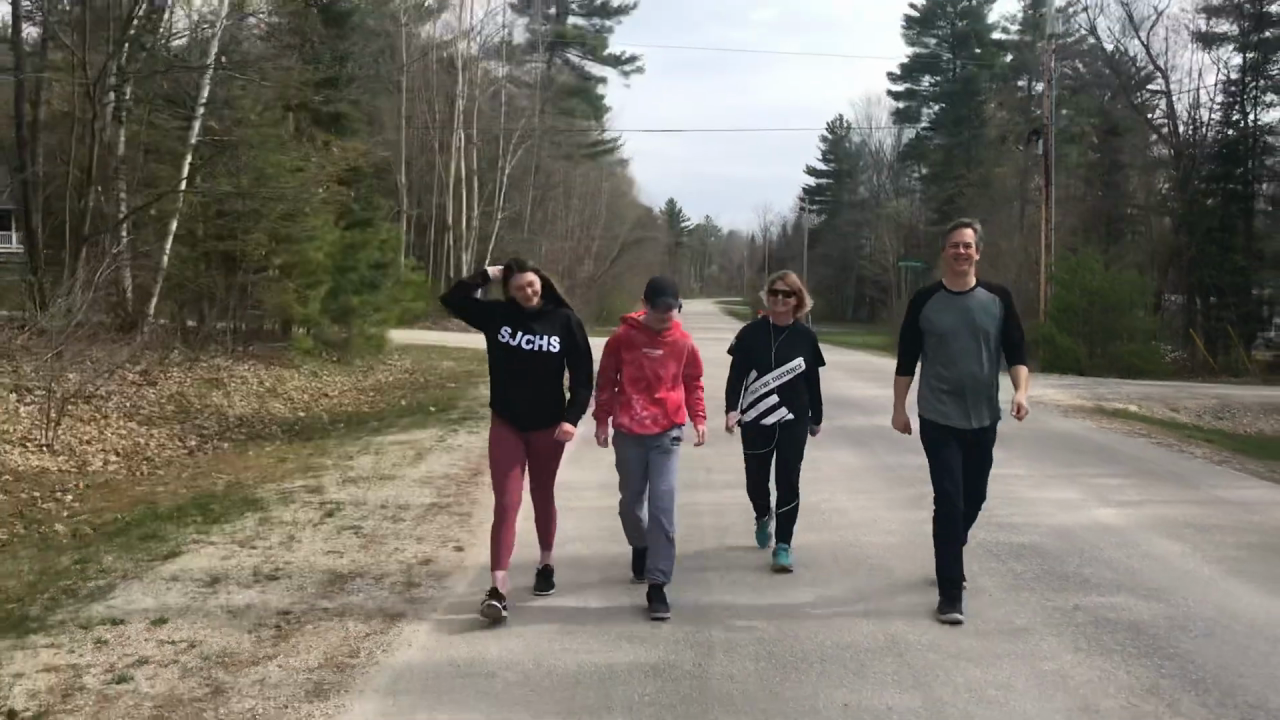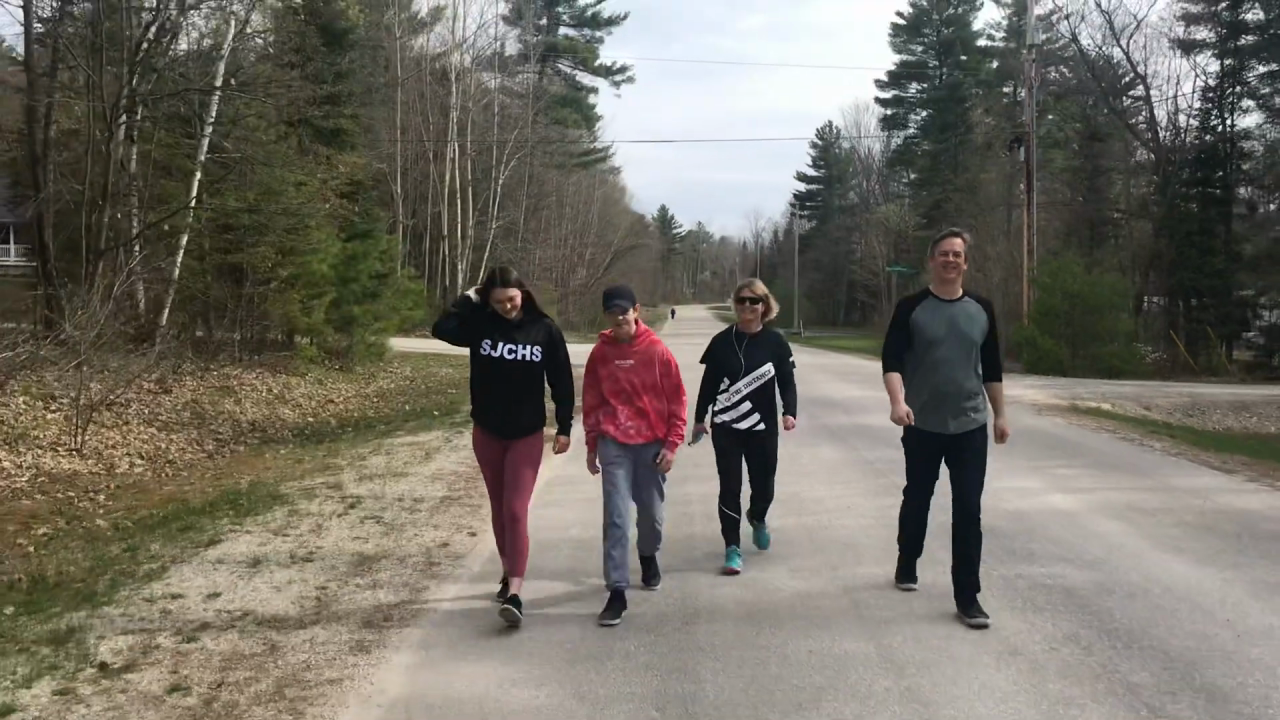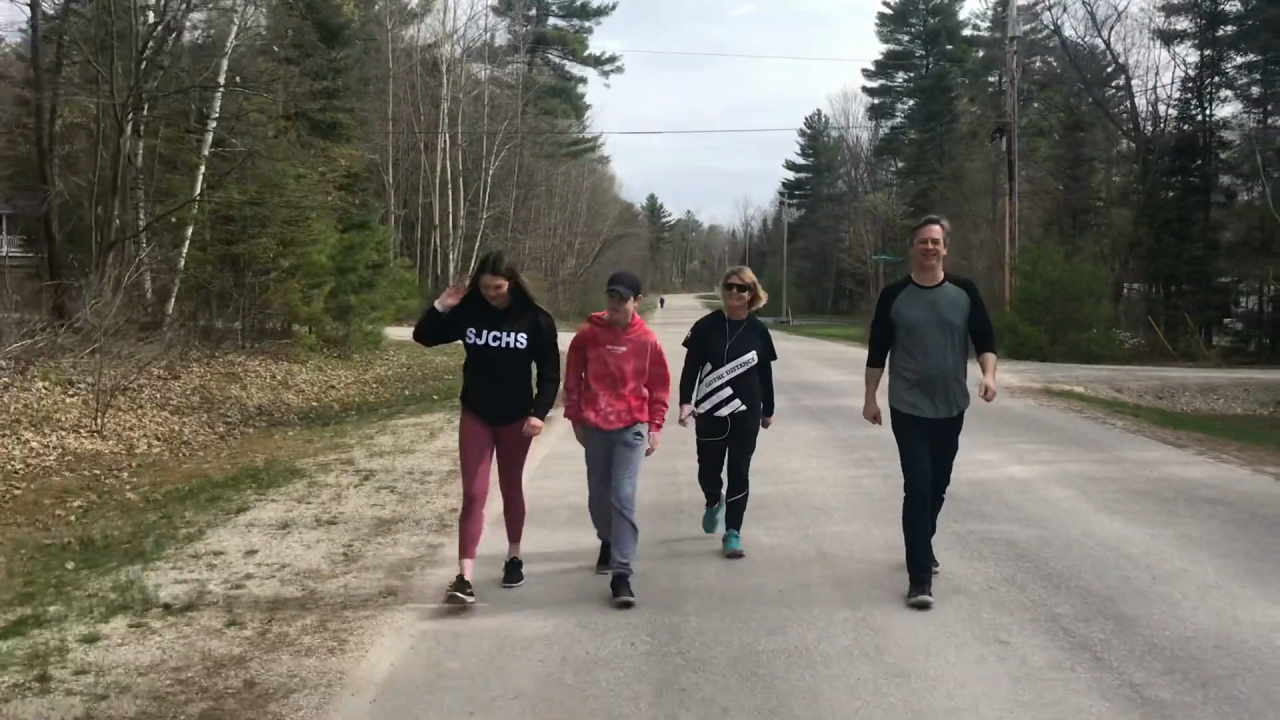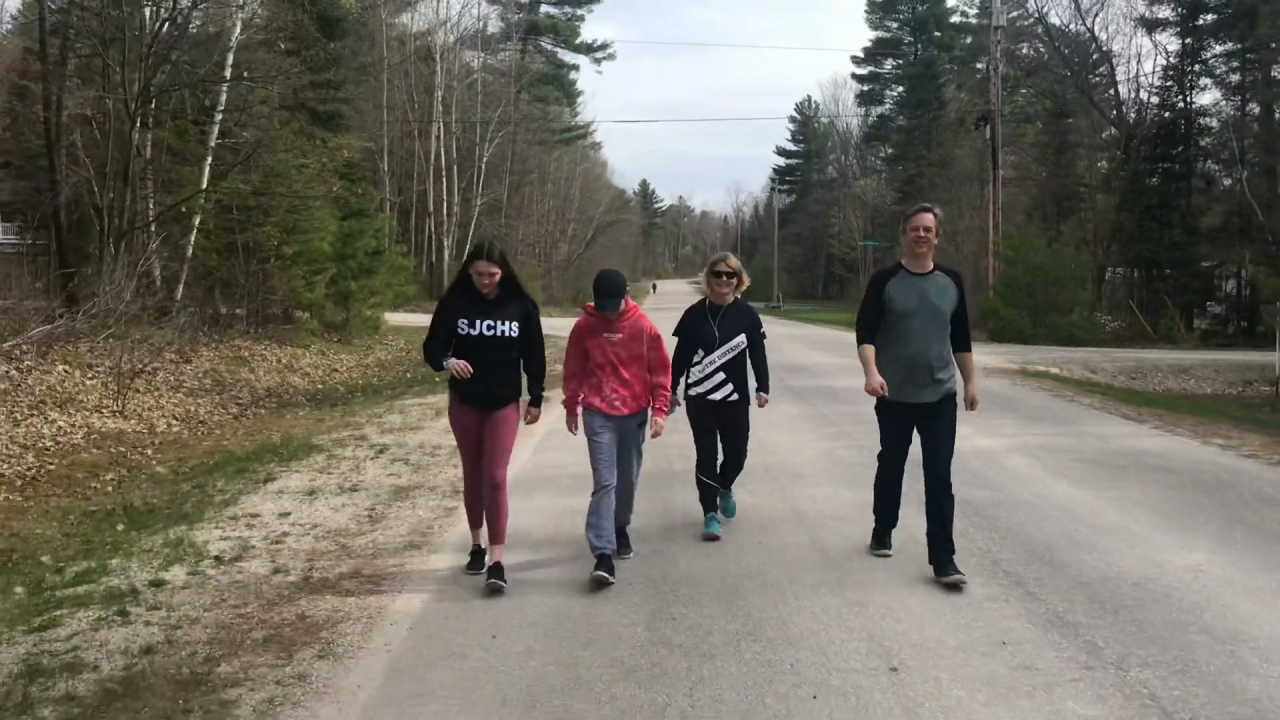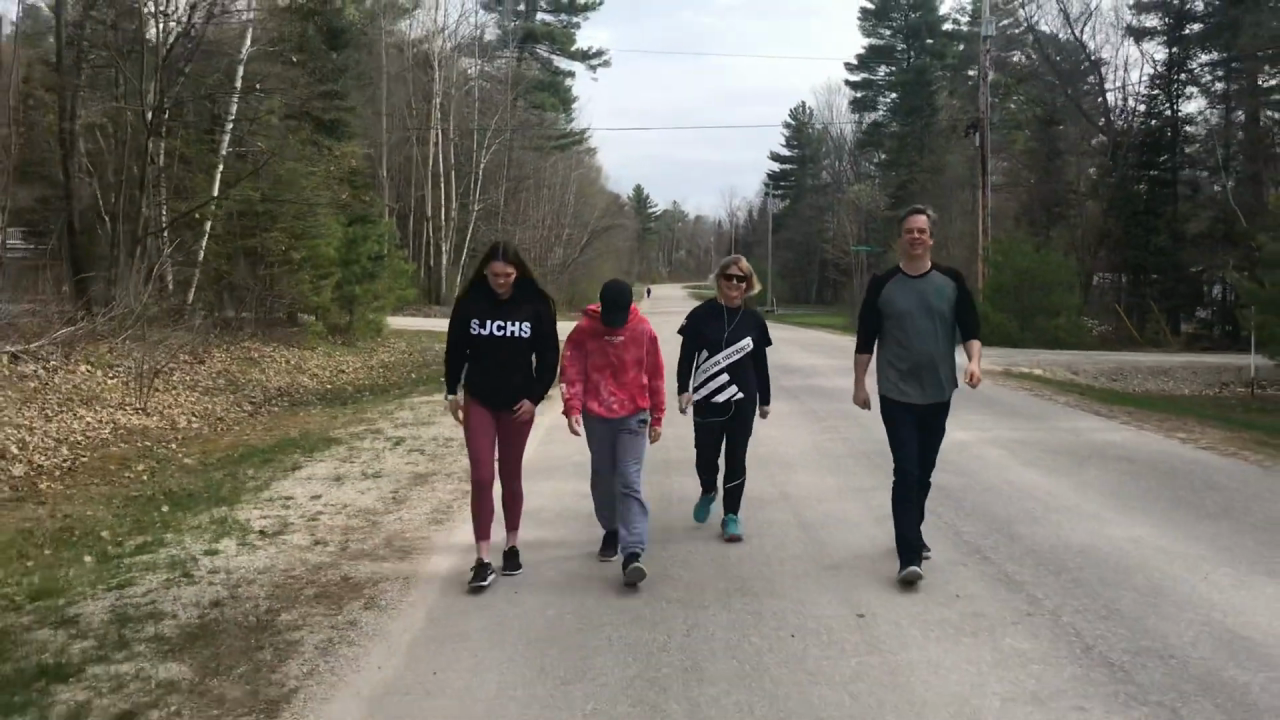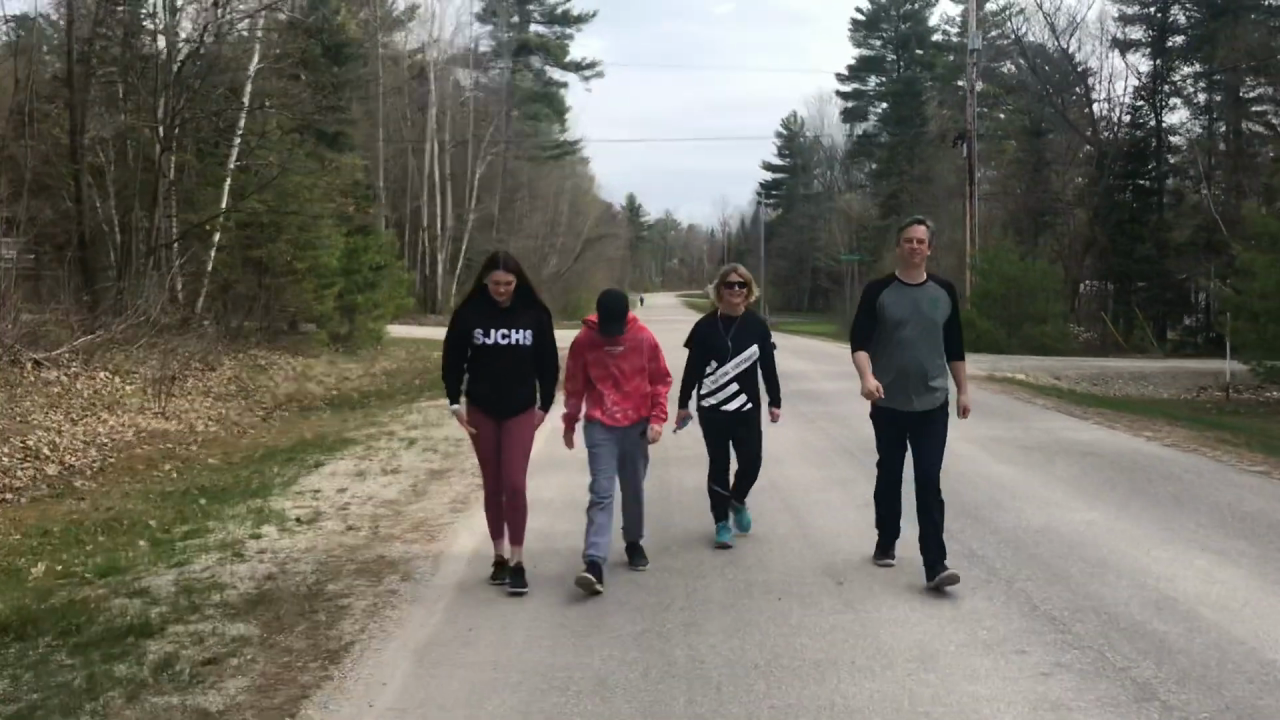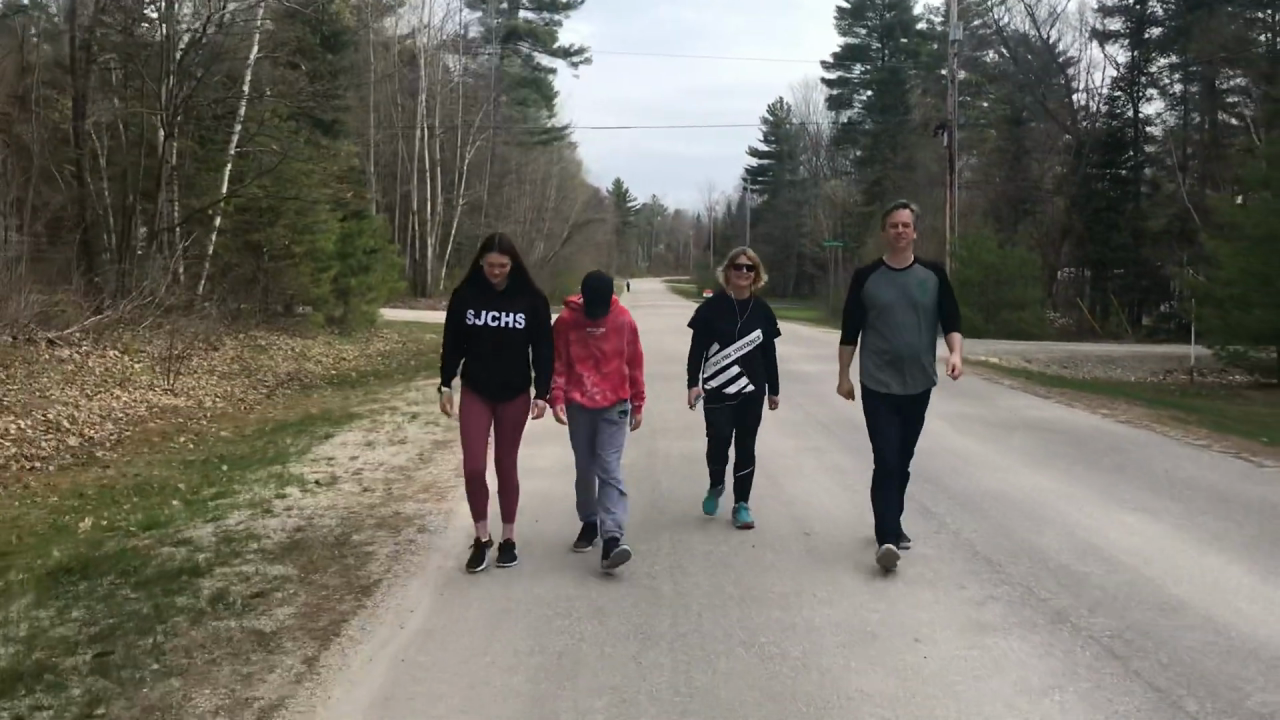
dt=0.5s
person 1, frame 1
left shoulder: (998, 298)
right shoulder: (924, 301)
left elbow: (1016, 351)
right elbow: (906, 360)
left wrist: (1021, 391)
right wrist: (899, 408)
left hip: (984, 418)
right hip: (938, 418)
left knee: (973, 500)
right knee: (949, 502)
left ankle: (950, 559)
right ankle: (950, 593)
person 1, frame 2
left shoulder: (981, 309)
right shoulder: (911, 308)
left elbow: (992, 367)
right elbow: (892, 360)
left wrist: (1000, 414)
right wrist: (897, 401)
left hip: (971, 425)
right hip: (922, 425)
left knee: (968, 509)
right knee: (917, 497)
left ankle: (967, 596)
right ankle: (908, 562)
person 1, frame 3
left shoulder: (965, 292)
right shoulder: (894, 296)
left elbow: (985, 340)
right elbow: (877, 351)
left wrist: (988, 374)
right wrist: (870, 399)
left hip: (951, 408)
right hip: (908, 408)
left knee: (937, 487)
right knee: (918, 489)
left ankle: (923, 546)
right ankle: (920, 577)
person 1, frame 4
left shoulder: (952, 282)
right shoulder: (884, 281)
left elbow: (961, 338)
right elbow: (865, 333)
left wrist: (970, 382)
right wrist: (871, 373)
left hip: (941, 394)
right hip: (895, 395)
left knee: (939, 475)
right knee: (891, 466)
left ankle: (942, 558)
right ankle: (883, 530)
person 1, frame 5
left shoulder: (951, 281)
right shoulder: (882, 284)
left elbow: (971, 327)
right elbow: (866, 338)
left wrist: (974, 361)
right wrist: (859, 384)
left hip: (938, 394)
right hip: (896, 395)
left knee: (924, 471)
right knee: (906, 472)
left ankle: (912, 533)
right ankle: (908, 557)
person 1, frame 6
left shoulder: (945, 292)
right shoulder: (878, 291)
left elbow: (955, 346)
right elbow: (859, 341)
left wrist: (963, 391)
right wrist: (867, 377)
left hip: (934, 403)
right hip: (890, 404)
left knee: (929, 482)
right knee: (889, 476)
left ankle: (935, 565)
right ankle: (886, 541)
person 1, frame 7
left shoulder: (933, 274)
right shoulder: (866, 276)
left elbow: (951, 320)
right elbow: (850, 330)
left wrist: (955, 354)
right wrist: (844, 375)
left hip: (918, 385)
right hip: (878, 386)
left knee: (902, 461)
right knee: (886, 462)
left ankle: (892, 524)
right ankle: (886, 540)
person 2, frame 1
left shoulder: (565, 320)
right shoulder: (497, 315)
left elbow: (582, 374)
right elbow: (452, 300)
left wrist: (572, 417)
right wrist: (487, 275)
left hip: (547, 426)
right hip: (505, 424)
left knee: (543, 497)
right knee: (506, 504)
left ankle: (545, 563)
person 2, frame 2
left shoulder: (545, 330)
right shoulder: (479, 325)
left elbow: (561, 383)
right elbow: (441, 329)
left wrist: (564, 428)
right wrist: (470, 299)
left hip: (528, 434)
right hip: (486, 432)
left knee: (516, 511)
right knee: (499, 508)
left ankle: (514, 595)
right ankle: (508, 574)
person 2, frame 3
left shoulder: (535, 318)
right shoulder: (468, 312)
left elbow: (550, 371)
right elbow: (423, 337)
left wrist: (539, 412)
right wrist: (441, 307)
left hip: (516, 418)
right hip: (475, 415)
left knee: (511, 488)
right knee: (473, 494)
left ankle: (514, 556)
right ankle: (465, 577)
person 2, frame 4
left shoulder: (521, 306)
right shoulder: (454, 303)
left elbow: (534, 356)
right elbow: (432, 347)
left wrist: (536, 399)
right wrist: (447, 362)
left hip: (505, 405)
right hip: (464, 402)
left knee: (496, 479)
right knee: (473, 476)
left ankle: (496, 562)
right ankle: (476, 543)
person 2, frame 5
left shoulder: (537, 306)
right shoulder: (469, 303)
left elbow: (548, 356)
right elbow: (455, 350)
left wrist: (535, 397)
right wrist: (452, 393)
left hip: (519, 403)
right hip: (477, 401)
left knee: (511, 475)
right knee: (481, 477)
left ankle: (511, 545)
right ankle: (483, 558)
person 2, frame 6
left shoulder: (535, 314)
right shoulder: (468, 313)
left elbow: (548, 363)
right elbow: (453, 360)
left wrist: (545, 405)
right wrist: (455, 401)
left hip: (521, 411)
right hip: (481, 410)
left knee: (514, 484)
right knee: (492, 485)
left ankle: (516, 561)
right ankle: (500, 554)
person 2, frame 7
left shoulder: (531, 299)
right shoulder: (465, 295)
left elbow: (543, 349)
right elbow: (453, 344)
left wrist: (542, 393)
right wrist: (445, 386)
left hip: (515, 395)
right hip: (474, 392)
left knee: (506, 466)
right knee: (473, 468)
left ankle: (508, 538)
right ankle: (481, 538)
person 3, frame 1
left shoulder: (683, 343)
right shoulder: (623, 337)
left elbow: (693, 382)
right elbow: (606, 380)
left wrist: (698, 417)
right wrist: (602, 419)
left hip: (667, 432)
right hip: (628, 432)
left knee: (662, 505)
right knee: (631, 500)
right ankle: (640, 546)
person 3, frame 2
left shoulder: (658, 351)
right shoulder: (599, 354)
left elbow: (676, 399)
right elbow: (592, 403)
left wrist: (672, 443)
right wrist: (592, 446)
left hip: (652, 444)
right hip: (613, 445)
left knee: (650, 510)
right knee: (616, 516)
left ankle: (648, 553)
right ankle: (617, 591)
person 3, frame 3
left shoulder: (647, 341)
right shoulder: (587, 335)
left elbow: (659, 385)
right elbow: (573, 379)
left wrist: (655, 425)
right wrist: (575, 418)
left hip: (631, 428)
right hip: (594, 427)
left knee: (623, 498)
right knee: (599, 493)
left ankle: (622, 575)
right ankle: (607, 541)
person 3, frame 4
left shoulder: (643, 326)
right shoulder: (584, 327)
left elbow: (660, 370)
right elbow: (573, 370)
left wrist: (659, 410)
right wrist: (571, 407)
left hip: (634, 413)
right hip: (598, 414)
left knee: (627, 477)
right knee: (604, 482)
left ankle: (621, 526)
right ankle: (603, 555)
person 3, frame 5
left shoulder: (643, 329)
right shoulder: (583, 330)
left elbow: (655, 375)
right elbow: (572, 373)
left wrist: (657, 417)
right wrist: (573, 409)
left hip: (633, 416)
right hip: (597, 417)
left knee: (630, 482)
right knee: (603, 479)
left ankle: (633, 555)
right ankle: (611, 531)
person 3, frame 6
left shoulder: (644, 337)
right shoulder: (583, 341)
left elbow: (661, 380)
right elbow: (574, 385)
left wrist: (657, 417)
right wrist: (570, 423)
left hip: (636, 424)
right hip: (599, 427)
left knee: (632, 488)
right knee: (601, 492)
left ankle: (633, 540)
right ankle: (594, 564)
person 3, frame 7
left shoulder: (624, 320)
right shoulder: (565, 320)
left elbow: (635, 364)
right elbow: (557, 364)
left wrist: (637, 405)
right wrist: (557, 399)
left hip: (614, 406)
right hip: (579, 406)
left knee: (610, 470)
right knee: (585, 468)
left ankle: (612, 540)
right ankle: (589, 522)
person 4, frame 1
left shoulder: (806, 337)
right shoulder: (750, 333)
left elbow: (812, 380)
right elbow: (736, 375)
left wrist: (816, 417)
right wrist: (732, 408)
left hip: (793, 420)
right hip: (756, 419)
left knee: (788, 481)
right knee: (756, 478)
left ankle: (782, 546)
right ankle: (763, 516)
person 4, frame 2
left shoulder: (775, 342)
right shoulder: (721, 342)
left elbow: (787, 383)
right elbow: (709, 383)
left wrist: (790, 413)
right wrist: (700, 418)
left hip: (763, 426)
right hip: (726, 425)
left knee: (763, 484)
right knee: (730, 485)
left ankle: (758, 519)
right ankle: (732, 547)
person 4, frame 3
left shoulder: (759, 330)
right shoulder: (705, 326)
left elbow: (765, 373)
right elbow: (691, 367)
left wrist: (768, 410)
right wrist: (686, 401)
left hip: (746, 412)
right hip: (710, 411)
left knee: (739, 471)
right knee: (708, 468)
left ankle: (732, 533)
right ankle: (714, 503)
person 4, frame 4
left shoulder: (747, 314)
right shoulder: (694, 314)
left elbow: (758, 354)
right elbow: (681, 355)
left wrist: (763, 388)
right wrist: (673, 389)
left hip: (735, 397)
right hip: (700, 397)
left knee: (737, 452)
right knee: (706, 455)
left ankle: (724, 490)
right ankle: (710, 515)
person 4, frame 5
left shoulder: (754, 319)
right shoulder: (701, 314)
left elbow: (760, 361)
right elbow: (686, 356)
left wrist: (765, 399)
right wrist: (684, 389)
left hip: (742, 399)
right hip: (707, 398)
left knee: (736, 457)
right knee: (706, 453)
left ankle: (731, 516)
right ankle: (708, 492)
person 4, frame 6
left shoulder: (757, 325)
right shoulder: (705, 326)
left elbow: (768, 365)
right elbow: (692, 368)
left wrist: (775, 401)
right wrist: (683, 404)
left hip: (748, 406)
right hip: (713, 407)
left knee: (751, 460)
right knee: (719, 464)
left ankle: (738, 500)
right ankle: (722, 523)
person 4, frame 7
left shoulder: (762, 309)
right shoulder: (711, 307)
left elbow: (769, 352)
right elbow: (697, 348)
left wrist: (773, 389)
right wrist: (693, 383)
left hip: (751, 389)
right hip: (717, 388)
left knee: (746, 446)
right knee: (718, 441)
left ankle: (741, 504)
right ankle: (716, 486)
